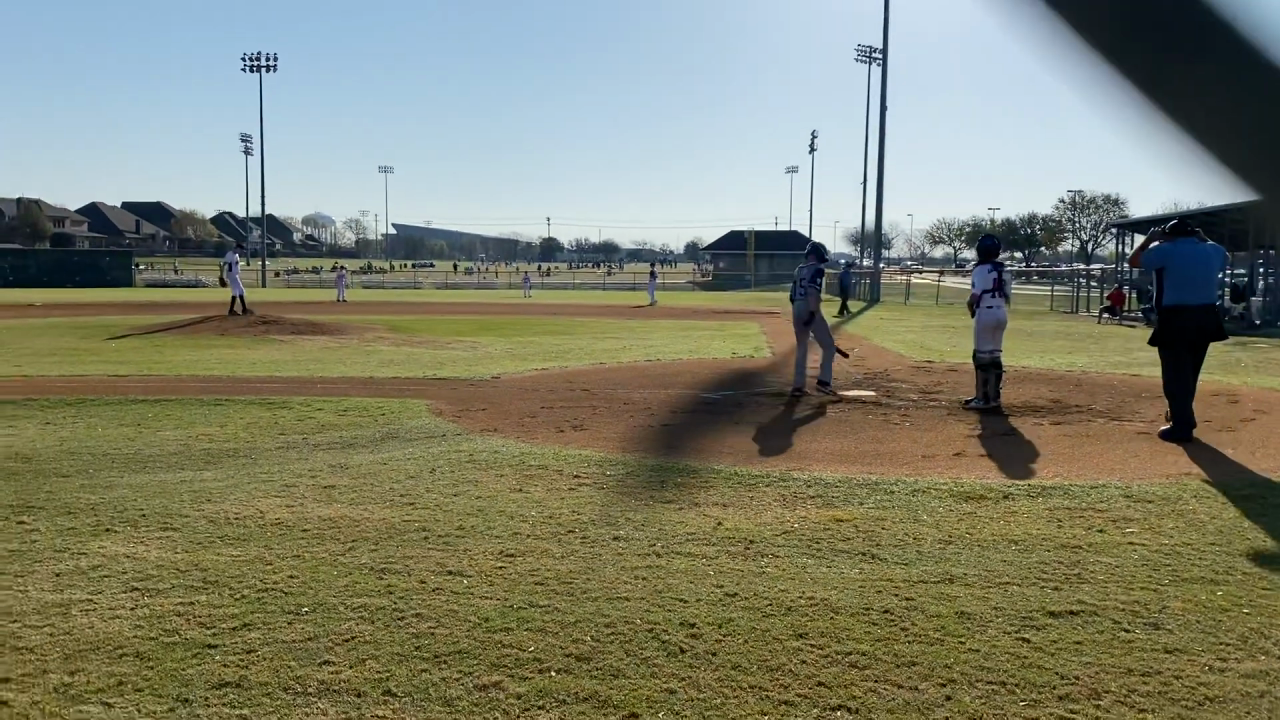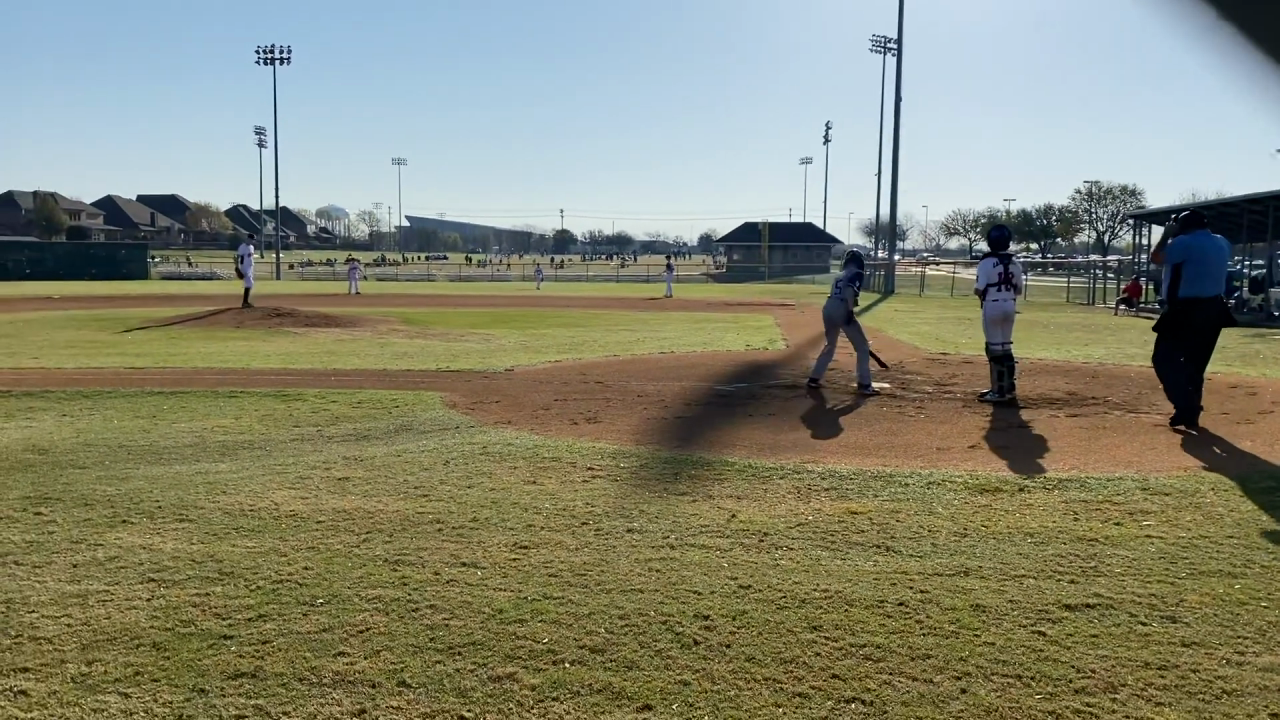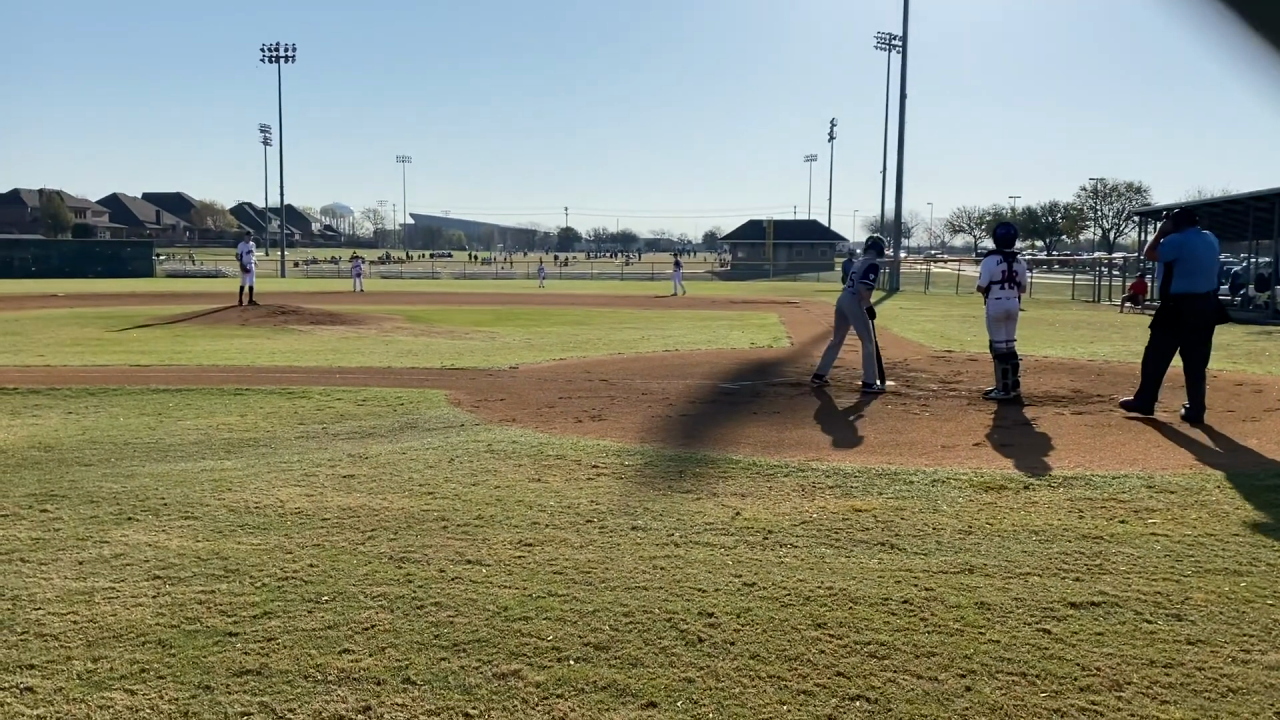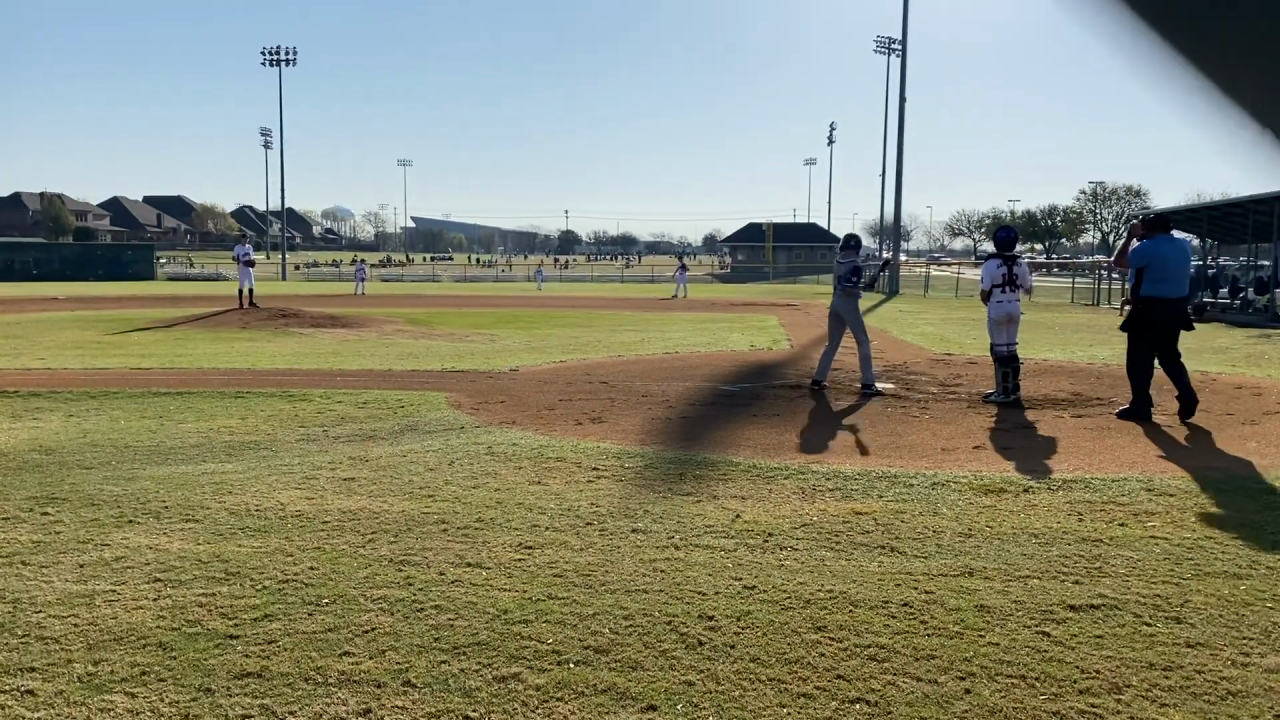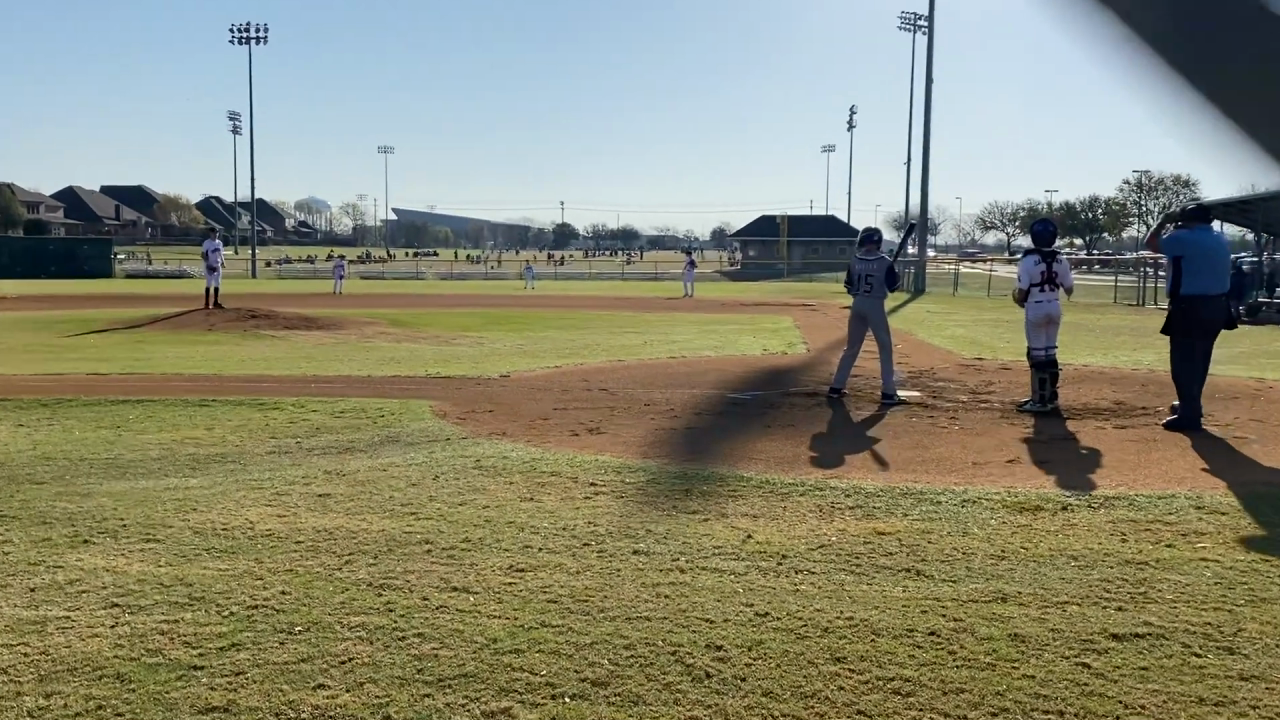
dt=0.4s
person 1, frame 1
left shoulder: (1166, 250)
right shoulder: (1212, 251)
left elbow: (1134, 261)
right elbow: (1225, 260)
left wrist: (1150, 240)
right wrist: (1204, 239)
left hip: (1175, 319)
right hip: (1206, 318)
left knee: (1175, 374)
right knee: (1189, 372)
left ankle: (1181, 426)
right ankle: (1184, 420)
person 1, frame 2
left shoulder: (1185, 242)
right shoulder: (1222, 243)
left elbow: (1156, 258)
left wrist: (1167, 235)
left hip: (1185, 311)
right hip: (1213, 310)
left knee: (1164, 358)
right knee: (1196, 364)
left ankle: (1186, 406)
right ankle: (1191, 412)
person 1, frame 3
left shoulder: (1177, 240)
right shoulder: (1210, 240)
left elbow: (1150, 254)
left wrist: (1161, 233)
left hip: (1178, 308)
right hip: (1205, 306)
left knee: (1157, 356)
right knee: (1196, 361)
left ankle: (1145, 401)
right ankle: (1195, 409)
person 1, frame 4
left shoulder: (1148, 248)
right shoulder: (1183, 245)
left elbow: (1119, 262)
left wrist: (1130, 237)
left hip: (1149, 311)
right hip: (1176, 310)
left knee: (1140, 360)
right knee: (1170, 357)
left ankle: (1141, 407)
right ankle: (1187, 399)
person 1, frame 5
left shoulder: (1185, 238)
right shoulder: (1221, 239)
left elbow: (1151, 244)
left wrist: (1164, 221)
right wrist: (1176, 229)
left hip: (1189, 309)
right hip: (1216, 307)
left knee: (1184, 363)
right knee: (1198, 362)
left ankle: (1189, 416)
right ankle: (1189, 408)
person 2, frame 1
left shoulder: (980, 269)
right shoulder: (1003, 271)
left elbow: (974, 297)
right elbow: (1007, 299)
left wrist: (970, 304)
left hip: (985, 314)
right hip: (1001, 314)
left knee: (981, 356)
right knee: (995, 355)
left ankle: (983, 398)
right ankle: (994, 397)
person 2, frame 2
left shoulder: (986, 262)
right shoulder: (1014, 264)
left elbow: (978, 291)
right elbow: (1018, 290)
left wrist: (987, 292)
left hip: (992, 307)
right hip: (1009, 306)
left knee: (995, 349)
right knee: (1006, 347)
left ankle: (998, 391)
right ankle: (1009, 389)
person 2, frame 3
left shoulder: (990, 260)
right shoulder: (1020, 262)
left elbow: (980, 288)
right elbow: (1022, 289)
left wrist: (990, 289)
left hip: (995, 305)
right hip: (1013, 304)
left knee: (998, 346)
right knee: (1009, 345)
left ankle: (1003, 389)
right ankle: (1014, 386)
person 2, frame 4
left shoulder: (991, 264)
right shoulder: (1020, 264)
left elbow: (984, 292)
right elbow: (1028, 290)
left wrist: (987, 301)
left hip: (997, 309)
right hip: (1014, 308)
left knee: (999, 350)
right knee: (1011, 348)
left ankle: (1003, 392)
right ankle: (1014, 389)
person 2, frame 5
left shoulder: (1028, 260)
right shoulder: (1061, 260)
left elbow: (1021, 292)
right elbow: (1069, 290)
left wrist: (1019, 300)
left hip: (1035, 309)
right hip: (1054, 308)
left knee: (1037, 354)
right knee: (1050, 352)
left ankle: (1039, 401)
right ankle: (1051, 397)
person 3, frame 1
left shoulder: (798, 270)
right shoulder: (817, 269)
right elbow: (812, 290)
right wrist: (812, 312)
left hip: (796, 310)
right hip: (810, 310)
left knee: (801, 349)
right knee: (829, 346)
left ankle: (798, 387)
right ankle: (823, 381)
person 3, frame 2
left shoulder: (841, 275)
right shoulder: (858, 274)
right elbow: (850, 291)
right wrist: (850, 311)
left hip: (827, 308)
right hip: (840, 309)
left knee: (830, 345)
right knee: (862, 346)
left ankle: (814, 378)
right ankle: (864, 385)
person 3, frame 3
left shoulder: (859, 262)
right shoulder: (873, 265)
right elbow: (863, 289)
left wrist: (866, 305)
right wrist: (869, 307)
left hip: (842, 300)
right hip: (854, 303)
left knee: (836, 340)
right knee: (868, 342)
left ankle: (819, 375)
right ankle: (869, 383)
person 3, frame 4
left shoulder: (837, 263)
right shoulder: (855, 265)
right elbow: (850, 289)
left wrist: (858, 285)
right wrist: (861, 287)
left hip: (835, 303)
right hip: (849, 305)
left knee: (832, 344)
right knee: (863, 343)
left ankle: (818, 380)
right ankle: (867, 383)
person 3, frame 5
left shoulder: (854, 261)
right shoulder: (885, 262)
left elbow: (849, 288)
right elbow: (893, 287)
left hip: (857, 305)
right hip: (875, 306)
left knee: (851, 348)
right knee: (885, 349)
left ankle: (836, 387)
right ankle: (888, 392)
